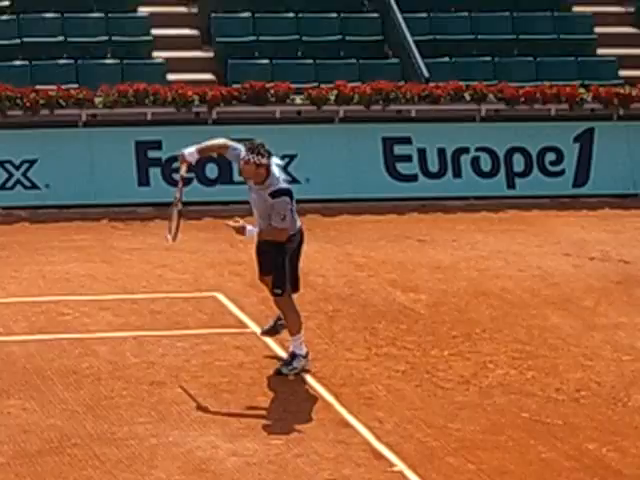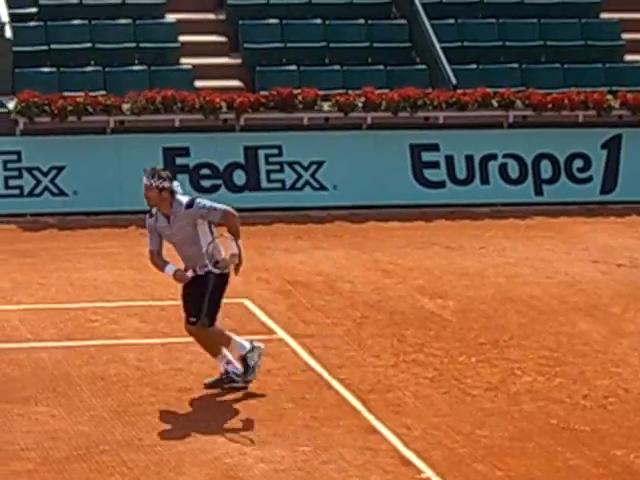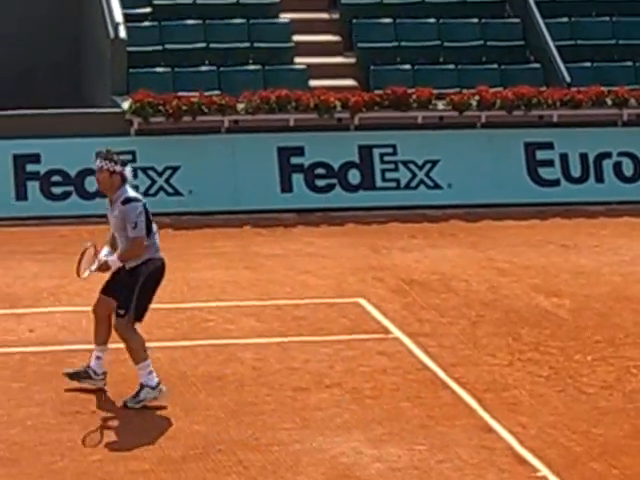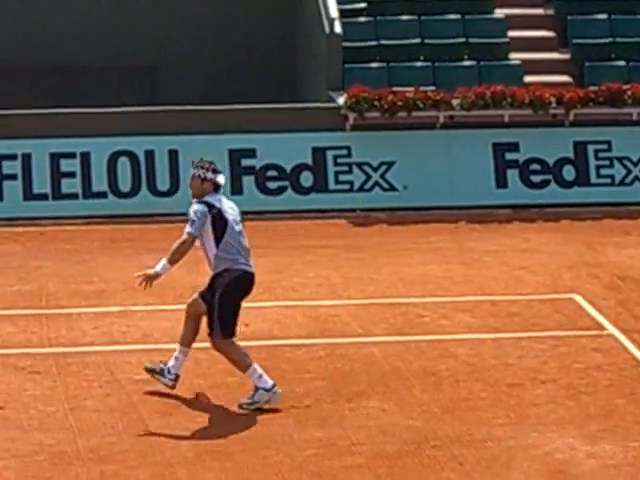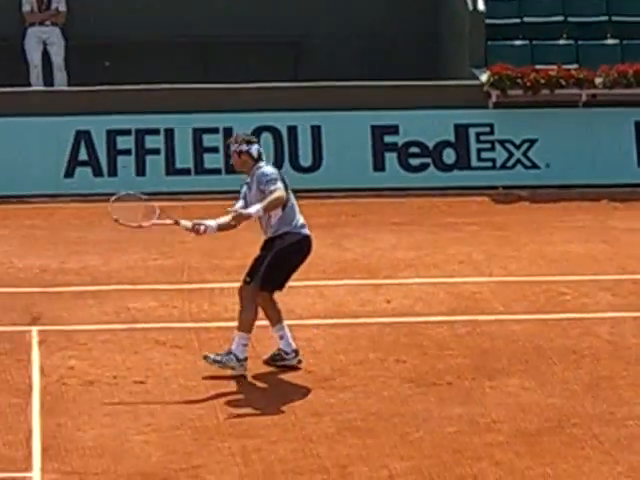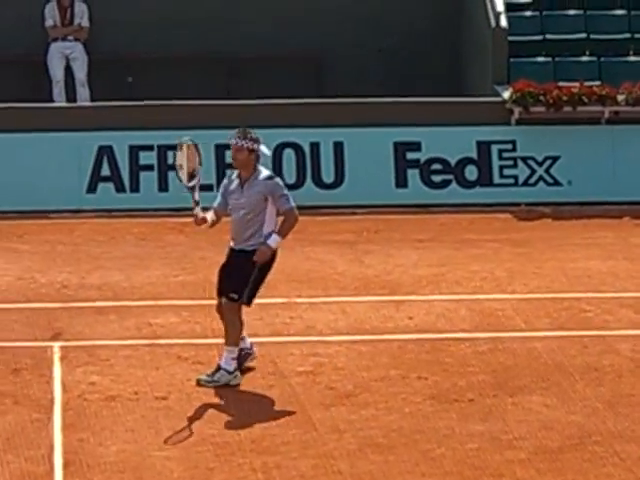
dt=0.5s
person 1, frame 1
left shoulder: (280, 193)
right shoulder: (251, 166)
left elbow: (283, 233)
right elbow: (225, 145)
left wrist: (249, 230)
right wrist: (193, 152)
left hip: (286, 241)
right hip: (265, 238)
left knee: (281, 298)
right knee: (267, 279)
left ankle: (299, 353)
right ankle: (285, 318)
person 1, frame 2
left shoulder: (191, 207)
right shoulder: (154, 220)
left elbow: (231, 216)
right elbow: (154, 255)
left wrist: (235, 249)
right wrist: (172, 270)
left hip: (213, 271)
right hip: (192, 272)
left knee: (198, 327)
right knee: (194, 328)
left ankle: (247, 350)
right ankle: (234, 372)
person 1, frame 3
left shoulder: (131, 204)
right shoulder: (115, 200)
left elbow: (137, 247)
left wrist: (109, 261)
right wrist: (105, 253)
left hip: (148, 267)
right hip: (131, 267)
left knee: (123, 324)
right knee: (101, 310)
left ankle: (150, 384)
right ankle: (96, 370)
person 1, frame 4
left shoulder: (202, 207)
right shoulder: (228, 206)
left elbow: (186, 241)
left wrist: (160, 269)
left hip: (230, 277)
right hip: (239, 274)
left knee: (221, 340)
right knee: (194, 310)
left ankle: (265, 388)
right ankle: (171, 371)
person 1, frame 5
left shoulder: (265, 173)
right shoulder: (249, 184)
left elbow: (281, 197)
right elbow: (234, 219)
left wrist: (253, 211)
right wrist: (208, 226)
left hip: (290, 240)
right hip: (286, 241)
left knee: (248, 292)
right knee: (262, 295)
left ankle: (238, 356)
right ankle: (288, 350)
person 1, frame 6
left shoulder: (269, 182)
right shoulder: (229, 182)
left elbow: (292, 215)
right elbow: (217, 214)
left wrist: (270, 244)
right wrist: (205, 217)
left hip: (258, 254)
right hip: (237, 250)
left knee: (232, 306)
right knee: (223, 306)
left ankle: (229, 369)
right ankle: (244, 349)
